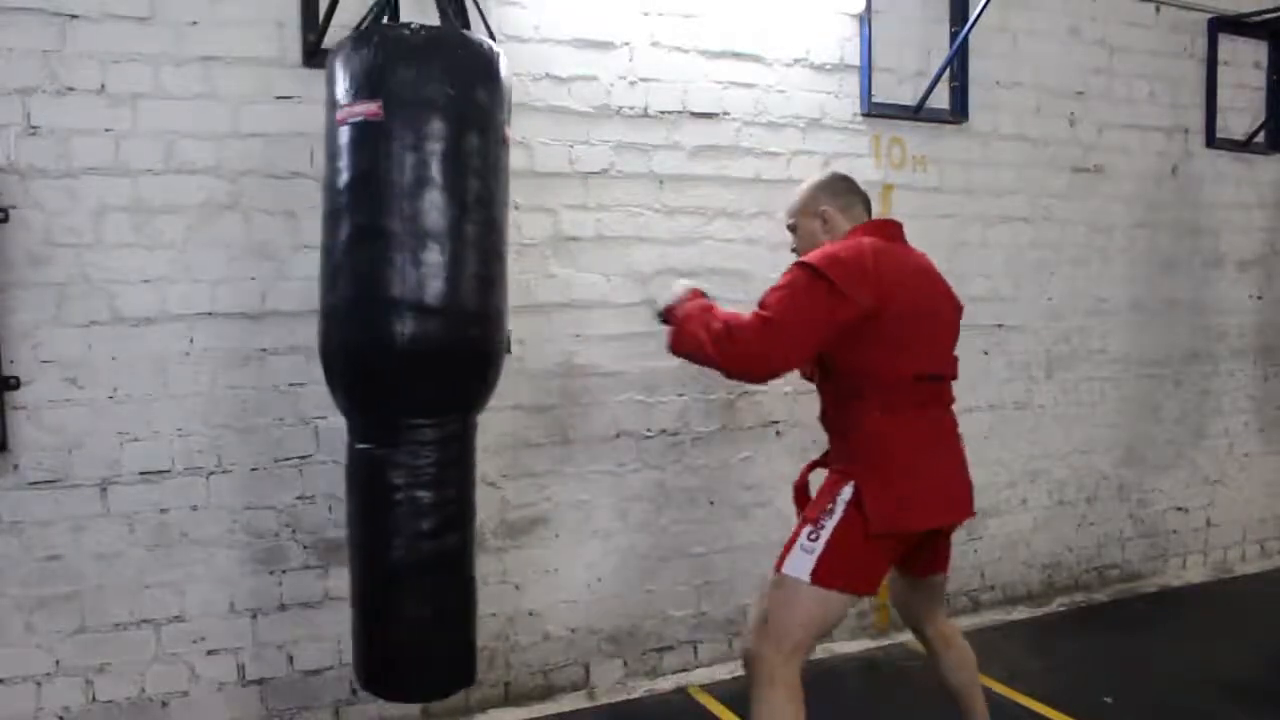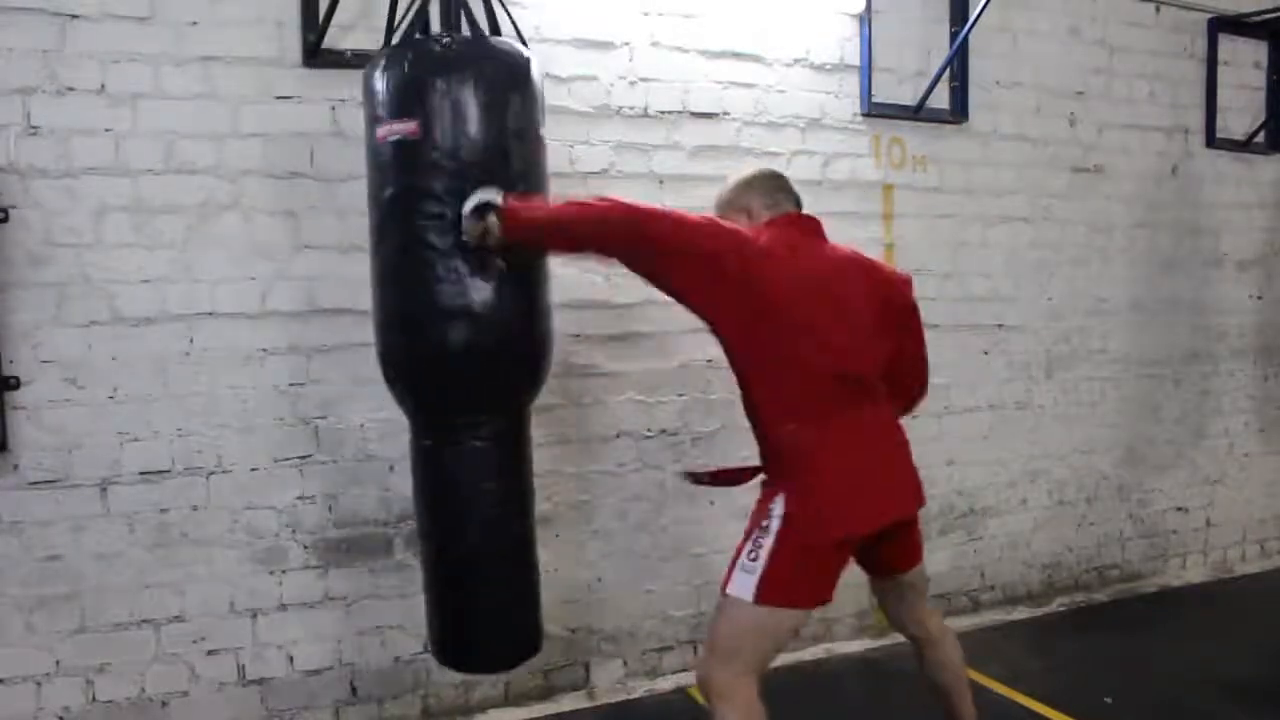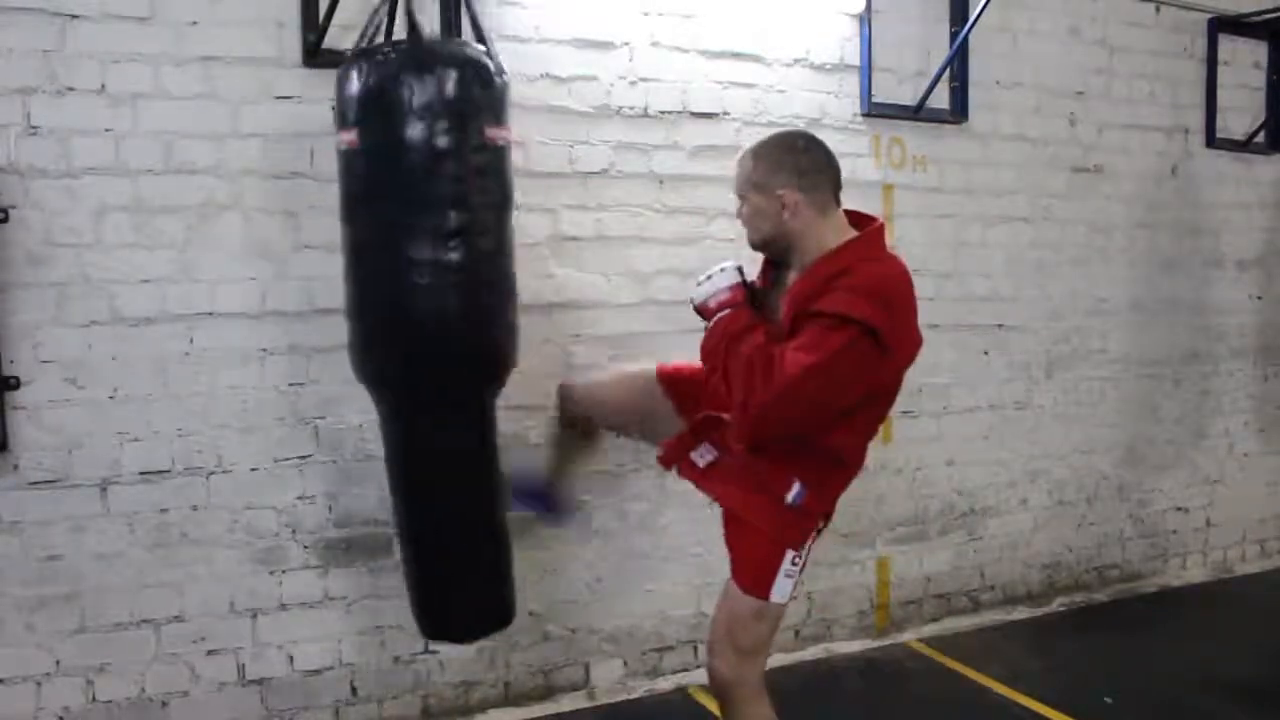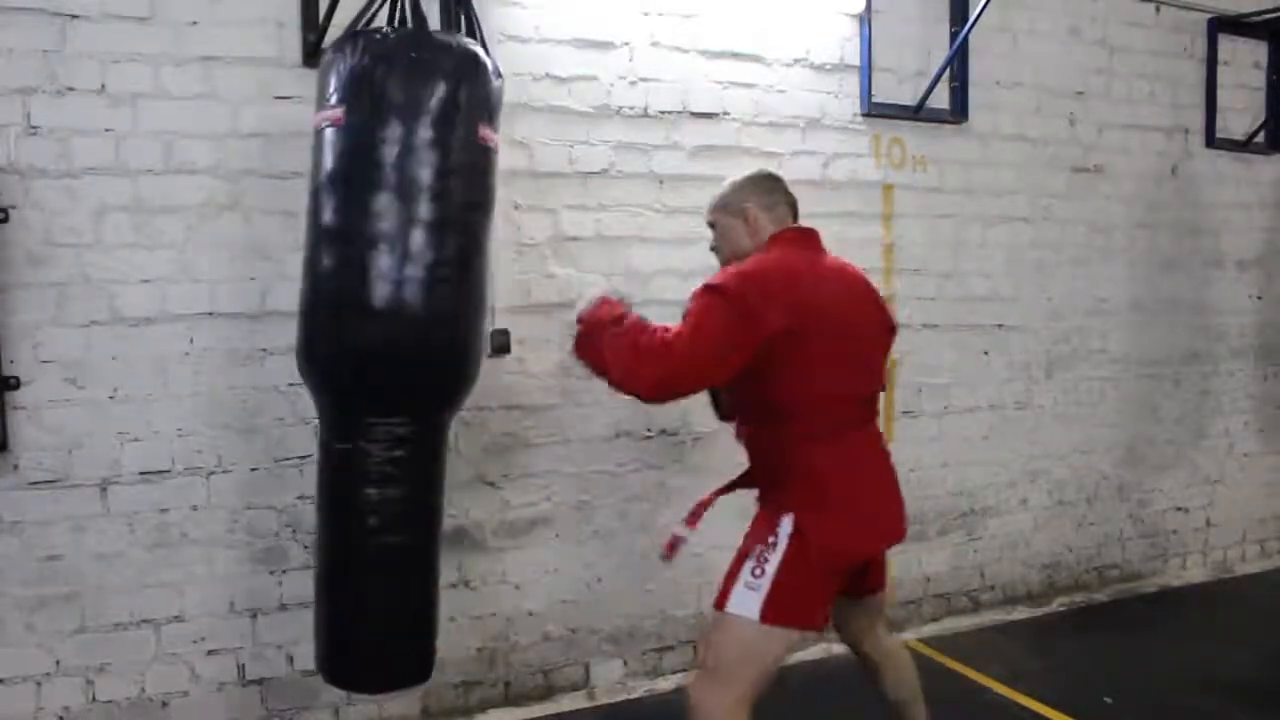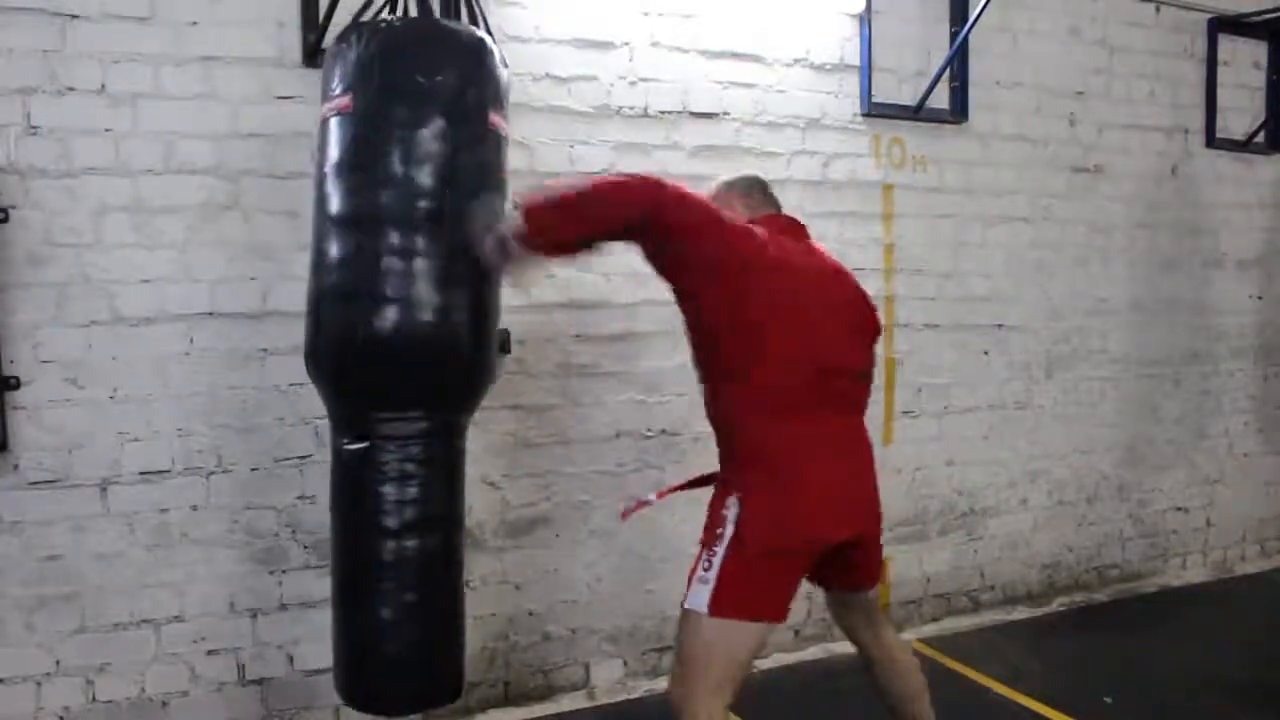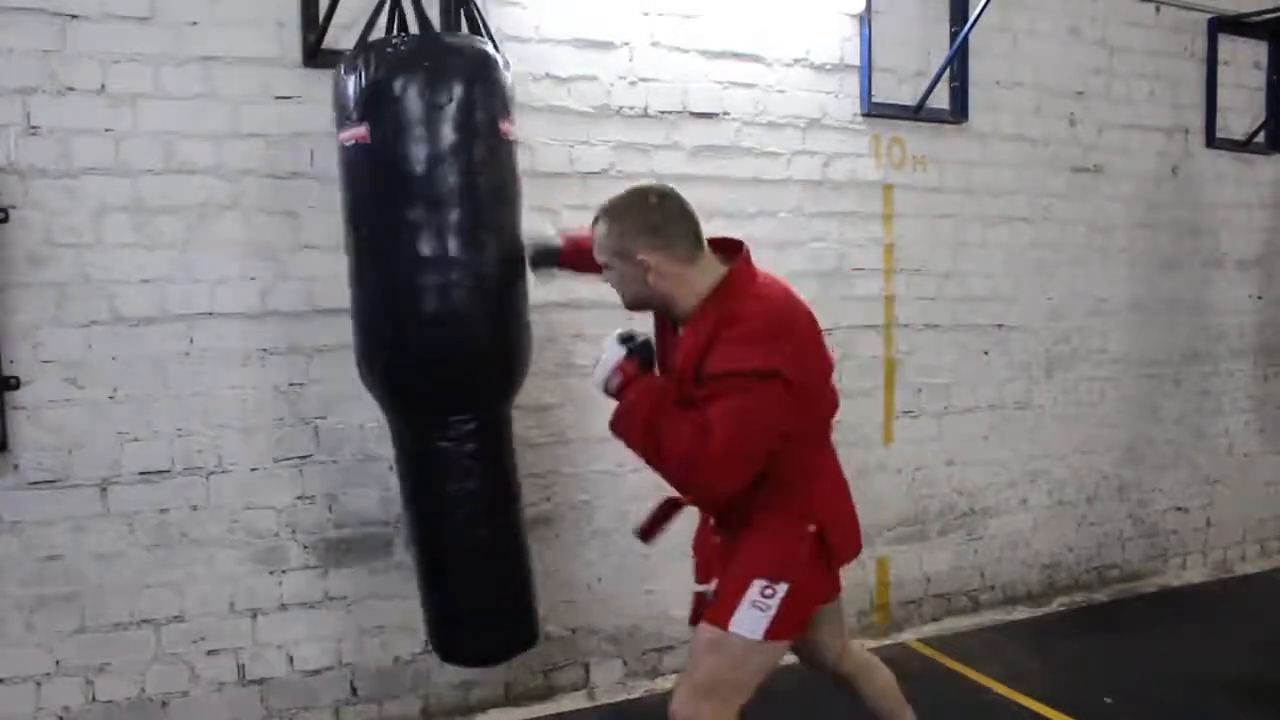
dt=0.5s
person 1, frame 1
left shoulder: (839, 267)
right shoulder: (918, 275)
left elbow: (753, 352)
left wrist: (685, 309)
left hip: (875, 482)
right hip: (928, 476)
left knee: (771, 653)
right knee: (929, 620)
person 1, frame 2
left shoulder: (750, 258)
right shoulder: (873, 276)
left elbow: (639, 229)
right elbow: (907, 385)
left wrist: (510, 218)
left hip: (818, 493)
right hip: (886, 474)
left knee: (726, 675)
right knee: (918, 618)
person 1, frame 3
left shoulder: (865, 303)
right shoulder: (789, 252)
left elbow: (767, 407)
left wrist: (726, 310)
left hip: (783, 481)
right hip: (735, 424)
left knee: (732, 669)
right knee: (583, 395)
right ankle: (551, 485)
person 1, frame 4
left shoulder: (754, 286)
right shoulder: (852, 284)
left elbow: (661, 368)
left wrist: (601, 319)
right wrist: (742, 397)
left hip: (810, 509)
right hip: (862, 495)
right knee: (868, 634)
person 1, frame 5
left shoulder: (727, 244)
right shoulder: (840, 289)
left elbow: (632, 202)
left wrist: (531, 226)
left hip: (769, 492)
right hip: (846, 482)
right knee: (872, 631)
person 1, frame 6
left shoulder: (757, 338)
right shoulder: (705, 265)
left elbow: (710, 472)
right elbow: (645, 237)
left wrist: (630, 385)
right wrist: (571, 249)
left hip: (787, 526)
right hip: (756, 515)
right knee: (834, 650)
